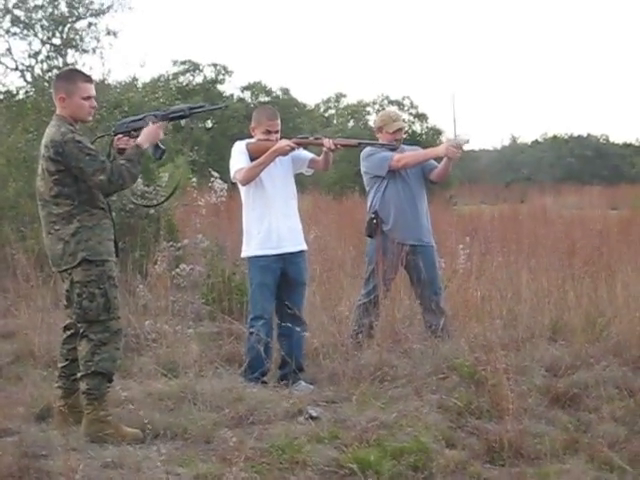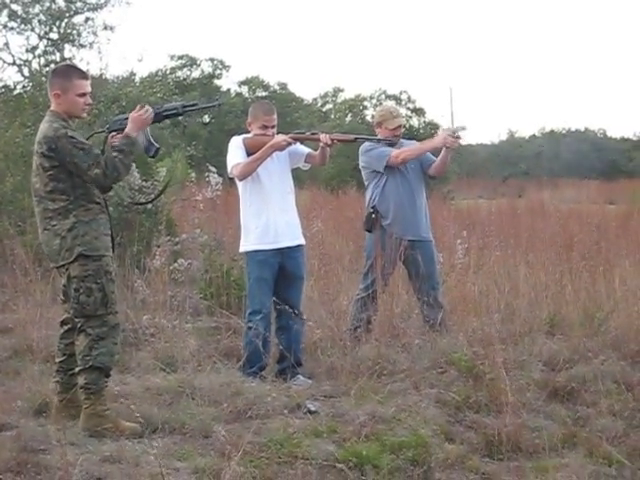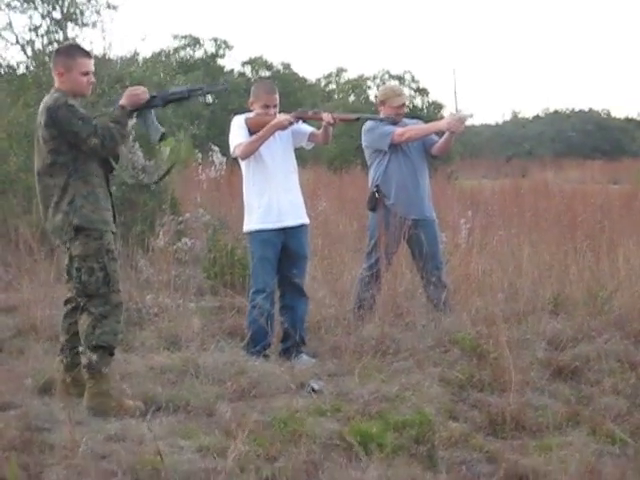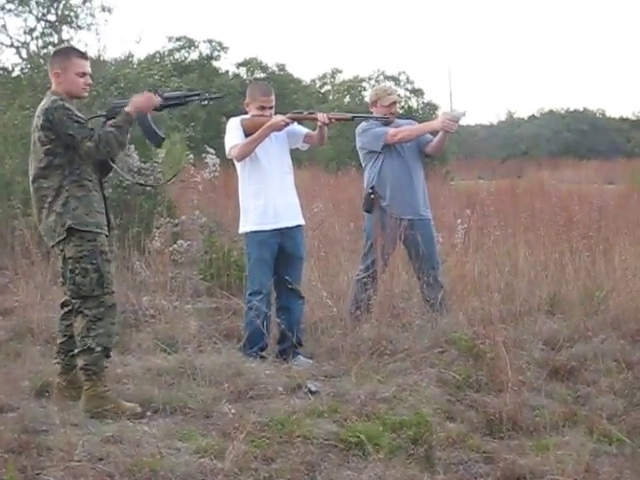
dt=0.4s
person 1, frame 1
left shoulder: (59, 136)
right shoulder: (66, 138)
left elbow: (95, 182)
right elbow: (110, 181)
left wrist: (117, 154)
right wrist: (140, 146)
left hip: (76, 247)
right hip: (86, 248)
left knee: (80, 326)
right knee: (103, 328)
left ankle: (68, 405)
right ankle: (96, 417)
person 1, frame 2
left shoulder: (55, 131)
right shoulder: (59, 134)
left elbow: (92, 179)
right elbow: (106, 173)
left wrist: (111, 150)
right wrist: (131, 133)
left hip: (72, 242)
right hip: (84, 243)
left knee: (77, 320)
right knee: (101, 323)
left ankle: (67, 400)
right ankle: (94, 411)
person 1, frame 3
left shoulder: (61, 109)
right shoulder: (59, 106)
left elbow: (98, 160)
right elbow: (100, 144)
left wrist: (118, 128)
right wrist: (122, 109)
left hip: (79, 218)
right hip: (84, 219)
left knee: (82, 298)
right knee: (104, 300)
left ankle: (71, 377)
right ankle: (98, 390)
person 1, frame 4
left shoulder: (56, 111)
right shoulder: (56, 110)
left elbow: (90, 167)
right elbow: (98, 149)
left wrist: (111, 133)
right wrist: (128, 115)
left hip: (68, 221)
right hip: (77, 222)
left knee: (76, 301)
right knee: (98, 302)
left ankle: (68, 379)
right ankle: (95, 393)
person 2, frame 1
left shoulder: (288, 150)
right shoulder: (242, 148)
left elbow: (321, 166)
right elbow: (243, 177)
left wrist: (327, 152)
right wrist: (273, 152)
left hip: (294, 246)
right hip: (261, 248)
left knee: (293, 316)
right knee: (261, 316)
left ankle: (291, 374)
right ankle: (254, 378)
person 2, frame 2
left shoulder: (285, 144)
right shoulder: (239, 143)
left elbow: (318, 161)
right elbow: (240, 173)
left wrist: (324, 147)
right wrist: (270, 147)
left hip: (292, 241)
right hip: (259, 243)
left knee: (291, 310)
right knee: (259, 311)
left ankle: (289, 369)
right ankle: (252, 373)
person 2, frame 3
left shoulder: (288, 123)
right shoulder: (241, 123)
left elbow: (321, 140)
right elbow: (242, 152)
left wrist: (326, 126)
right wrist: (272, 127)
left hip: (295, 219)
right hip: (263, 222)
left knee: (295, 288)
right knee: (262, 290)
left ankle: (293, 347)
right ankle: (256, 352)
person 2, frame 4
left shoulder: (284, 125)
right shoulder: (236, 125)
left elbow: (316, 141)
right elbow: (237, 154)
left wrist: (322, 127)
right wrist: (267, 128)
left hip: (291, 221)
right hip: (258, 224)
left knee: (291, 289)
right knee: (259, 291)
left ankle: (289, 349)
right ankle: (253, 353)
person 3, frame 1
left shoulder: (415, 152)
right shoulder: (370, 155)
left elbow: (436, 176)
right elbow: (400, 162)
left wrist: (448, 158)
right wrist: (437, 150)
left hip: (420, 236)
right hip: (386, 236)
left knee: (431, 292)
right knee: (373, 292)
left ankle: (442, 340)
right ankle: (358, 341)
person 3, frame 2
left shoulder: (414, 147)
right shoulder: (369, 150)
left elbow: (435, 170)
right elbow: (398, 158)
left wrist: (447, 150)
right wrist: (435, 142)
left hip: (419, 230)
right hip: (385, 230)
left knee: (430, 286)
right knee: (371, 286)
right ankle: (356, 336)
person 3, frame 3
left shoulder: (416, 126)
right shoulder: (371, 128)
left elbow: (437, 150)
right elbow: (402, 136)
left wrist: (451, 131)
right wrist: (440, 125)
left hip: (422, 209)
right hip: (388, 209)
left knee: (433, 266)
right knee: (374, 265)
left ankle: (444, 314)
right ankle: (360, 315)
person 3, frame 4
left shoulder: (410, 125)
right shoulder: (365, 130)
left elbow: (432, 149)
right elbow: (395, 137)
left wrist: (444, 131)
right wrist: (434, 124)
left hip: (418, 210)
right hip: (384, 211)
left knee: (429, 266)
right knee: (371, 266)
left ankle: (440, 314)
right ankle: (357, 316)
